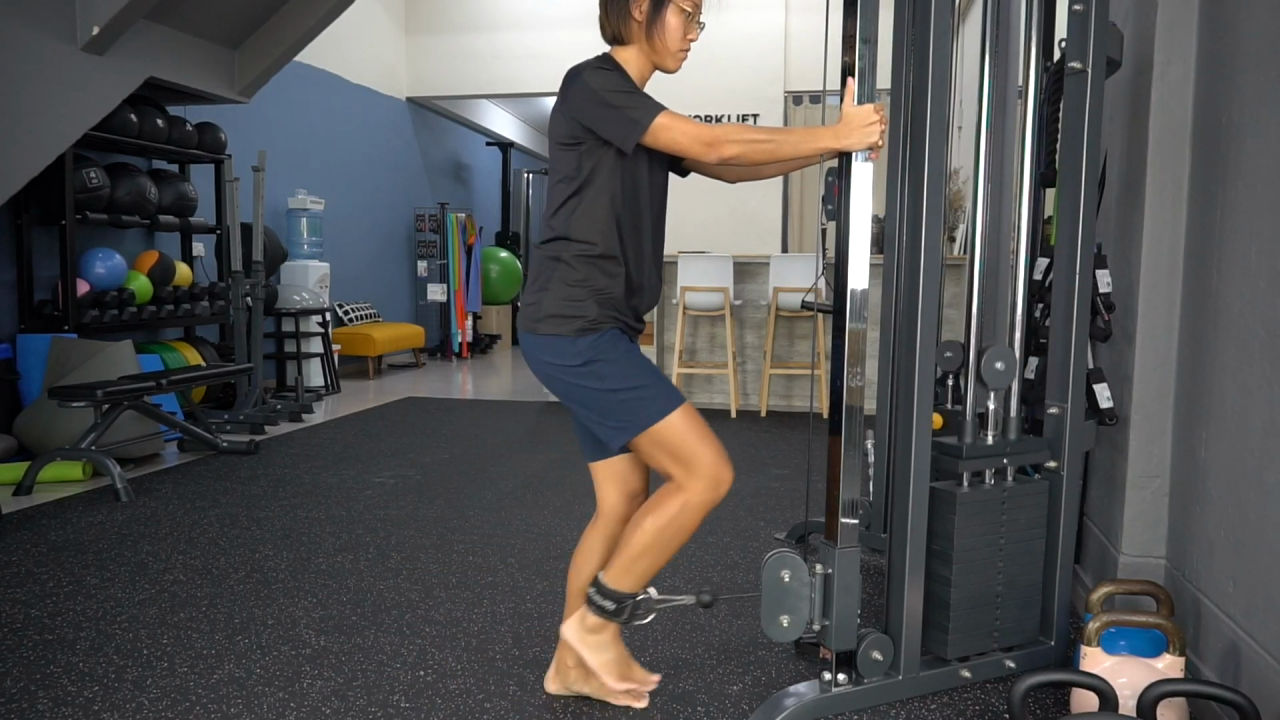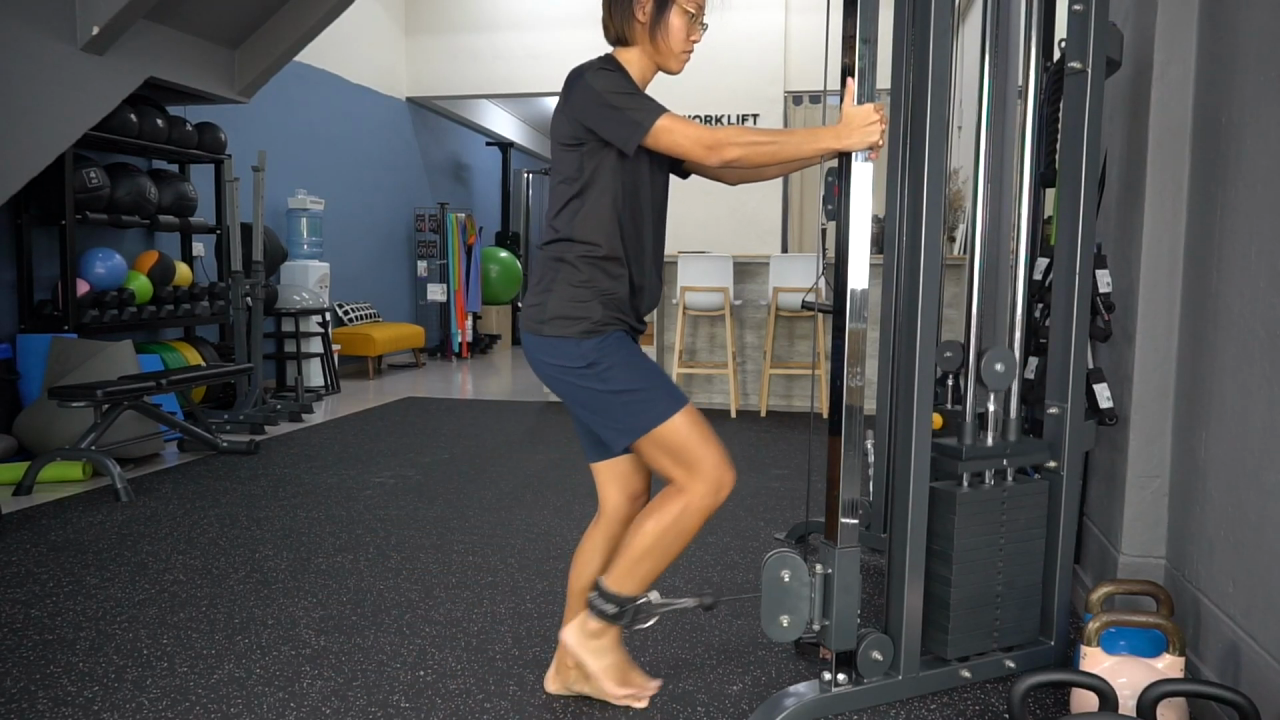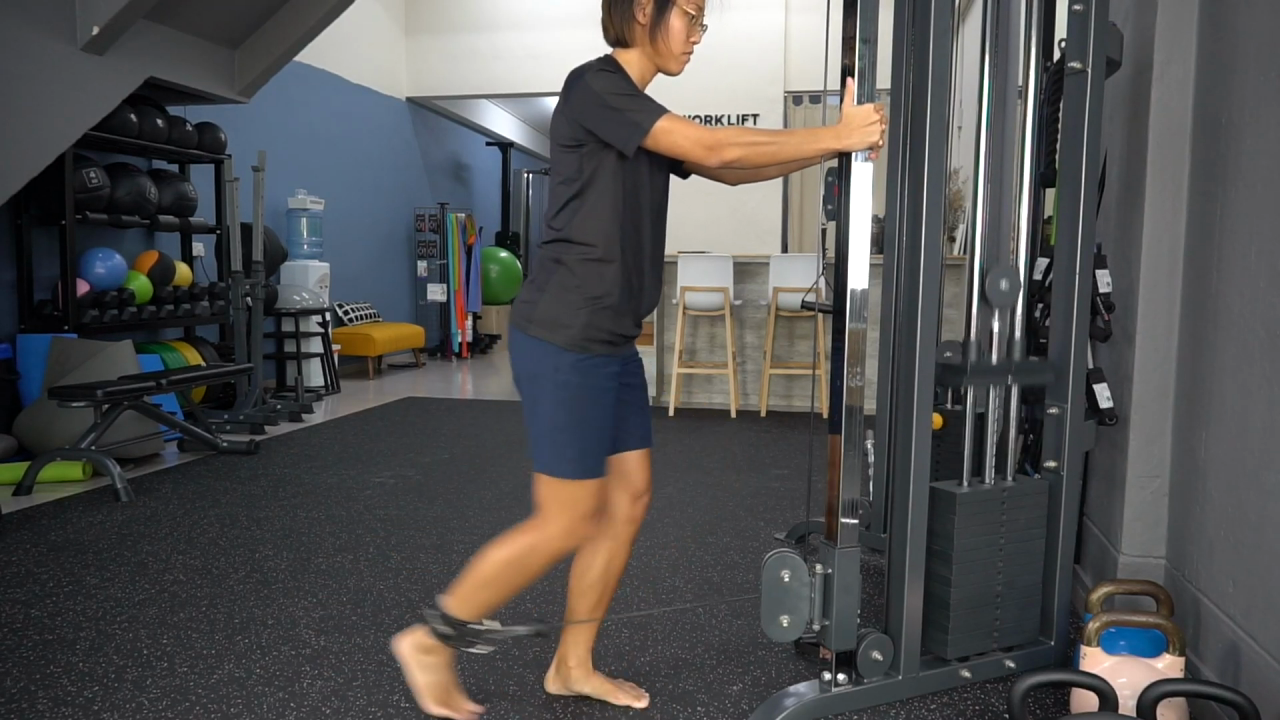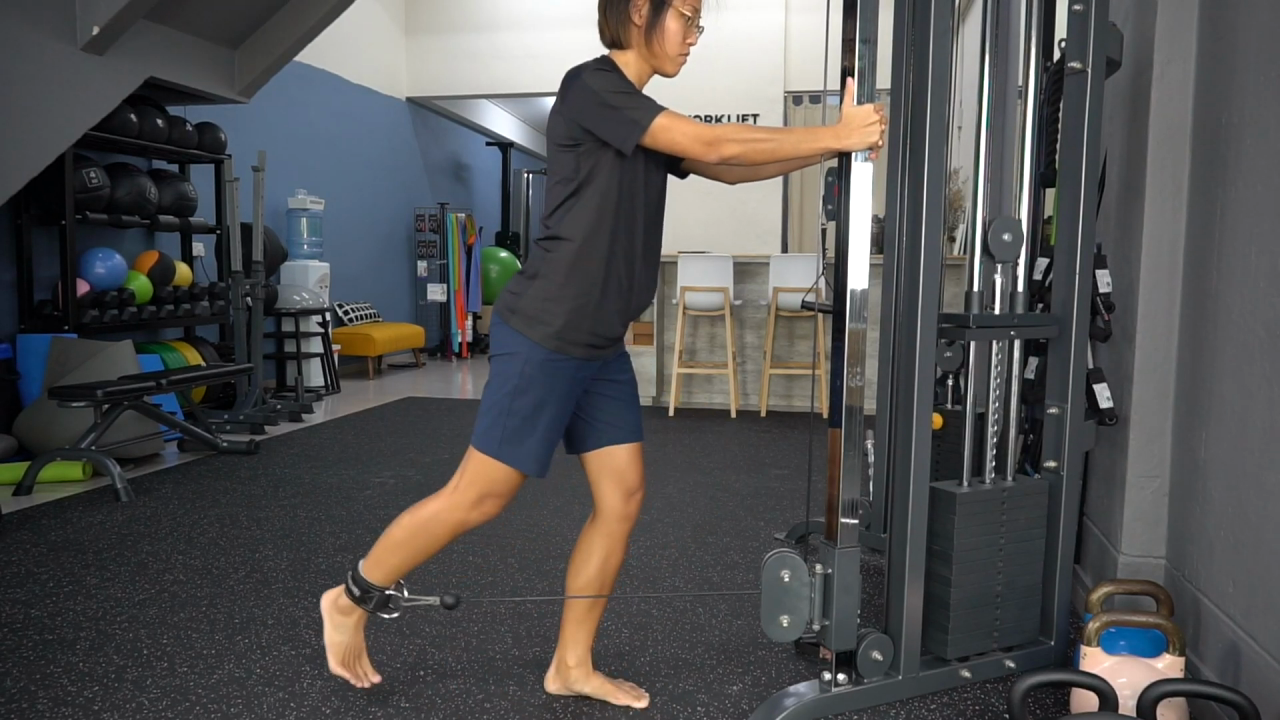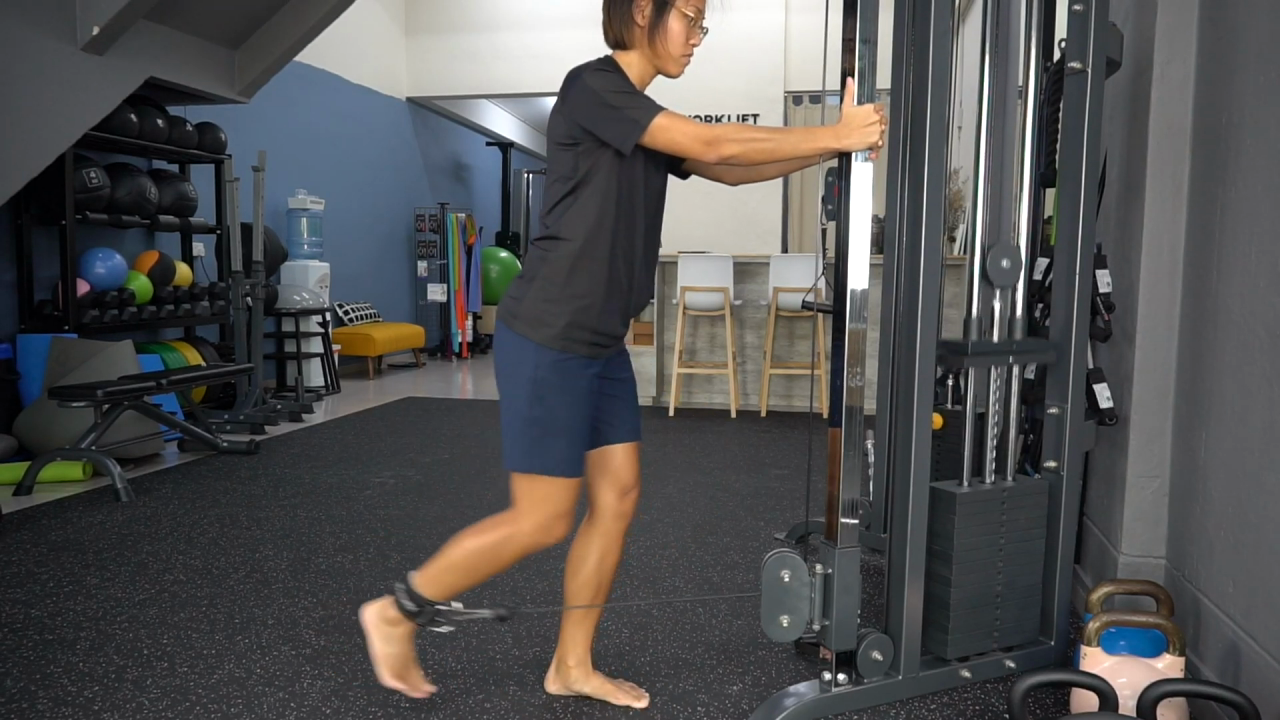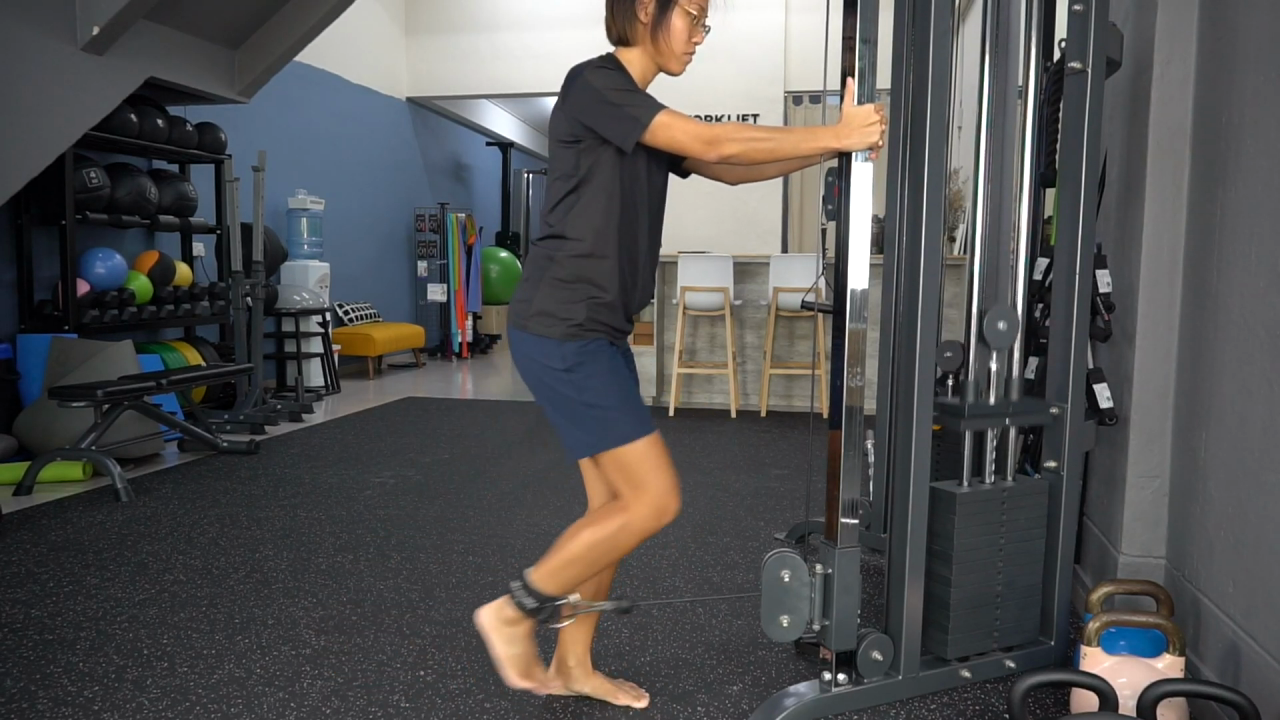
dt=0.4s
person 1, frame 1
left shoulder: (642, 116)
right shoulder: (591, 84)
left elbow: (725, 167)
right elbow: (712, 146)
left wrist: (832, 143)
right wrist: (835, 136)
left hip: (600, 330)
right hip: (573, 328)
left knee: (627, 498)
right knee: (705, 474)
left ankle: (571, 666)
right ankle: (595, 618)
person 1, frame 2
left shoulder: (637, 111)
right shoulder: (595, 85)
left elbow: (729, 170)
right elbow: (713, 148)
left wrist: (835, 141)
right wrist: (835, 137)
left hip: (601, 333)
right hip: (576, 330)
left knee: (627, 499)
right knee: (706, 477)
left ankle: (571, 666)
right ankle: (598, 621)
person 1, frame 3
left shoulder: (640, 114)
right shoulder: (593, 87)
left elbow: (727, 170)
right elbow: (715, 149)
left wrist: (830, 143)
right wrist: (837, 137)
left hip: (608, 339)
right hip: (564, 337)
left knee: (629, 500)
right knee: (567, 522)
right ankle: (433, 639)
person 1, frame 4
left shoulder: (643, 118)
right shoulder: (591, 87)
left elbow: (724, 168)
right elbow: (712, 145)
left wrist: (831, 143)
right wrist: (833, 136)
left hip: (598, 342)
right hip: (545, 334)
left knee: (623, 498)
right knee: (479, 498)
left ankle: (572, 665)
right ankle: (350, 601)
person 1, frame 5
left shoulder: (643, 117)
right shoulder: (592, 87)
left elbow: (726, 169)
right elbow: (712, 145)
left wrist: (828, 144)
right wrist: (834, 137)
left hip: (599, 340)
right hip: (548, 337)
left knee: (618, 497)
right knee: (540, 521)
left ankle: (573, 666)
right ankle: (397, 611)
person 1, frame 6
left shoulder: (644, 116)
right shoulder: (593, 84)
left elbow: (726, 168)
right elbow: (713, 145)
left wrist: (829, 144)
right wrist: (832, 136)
left hip: (596, 332)
right hip: (561, 330)
left knee: (616, 501)
right knee: (651, 500)
left ankle: (572, 666)
right ankle: (514, 611)
